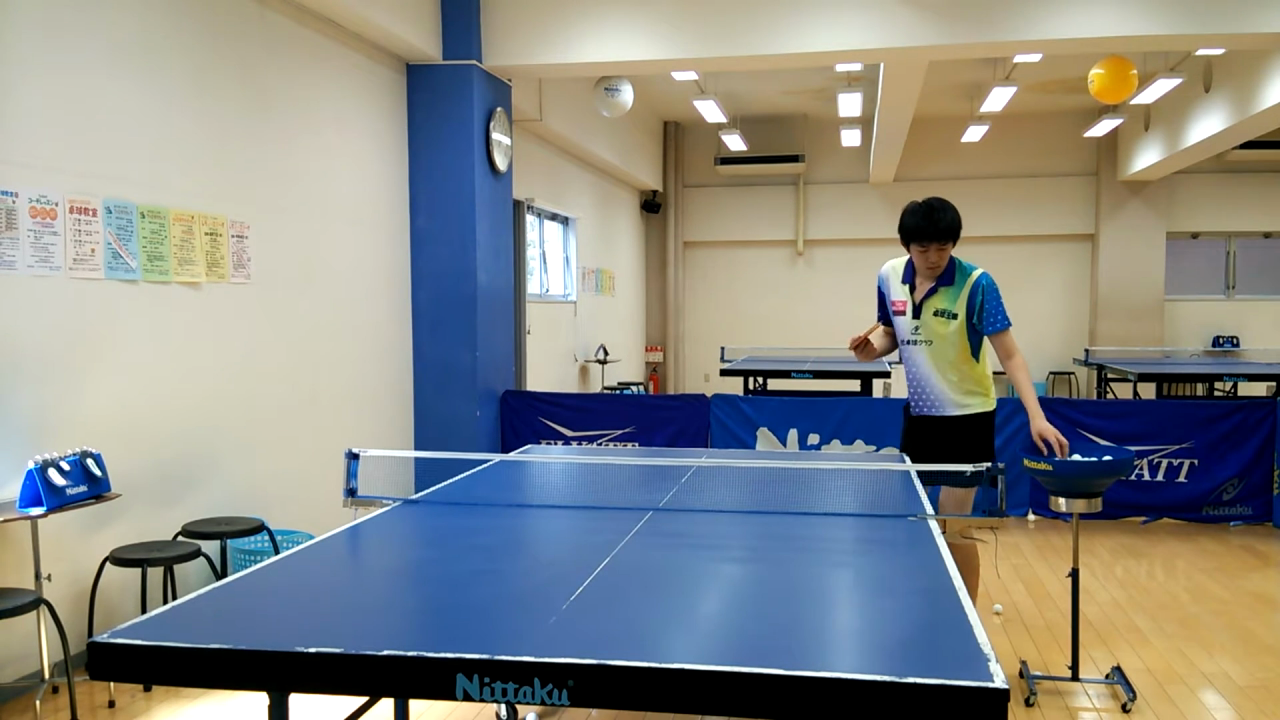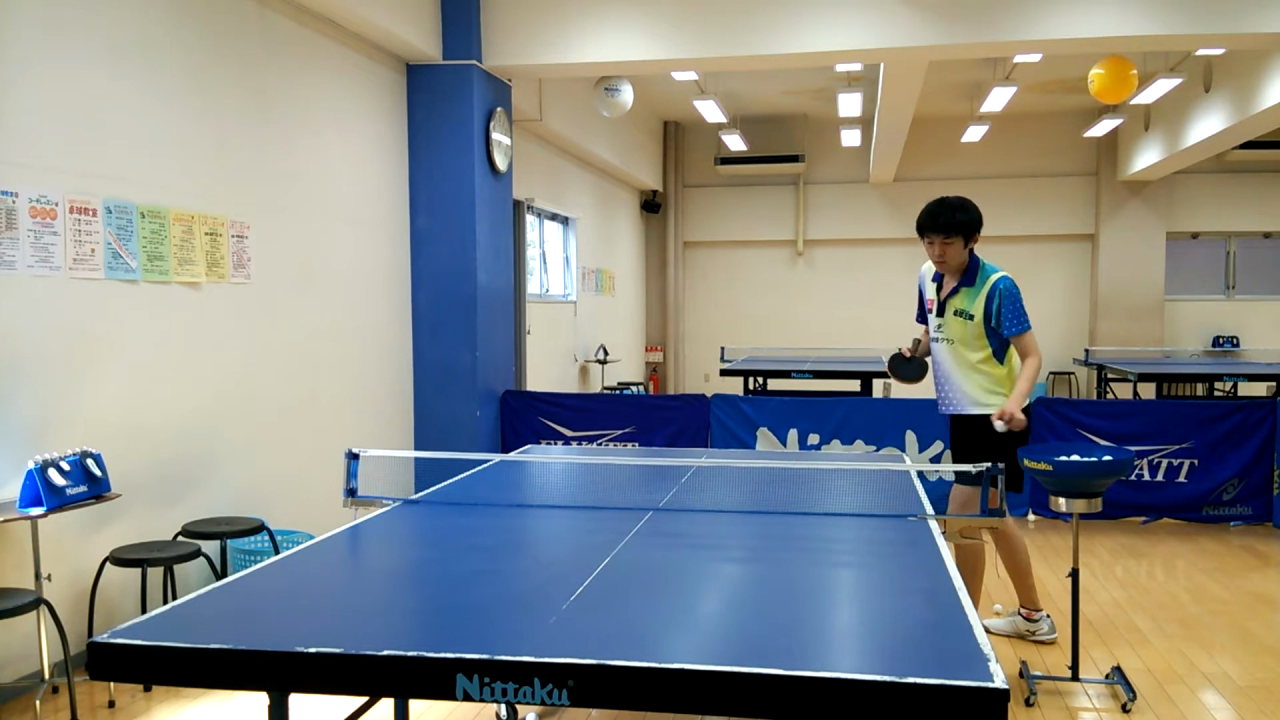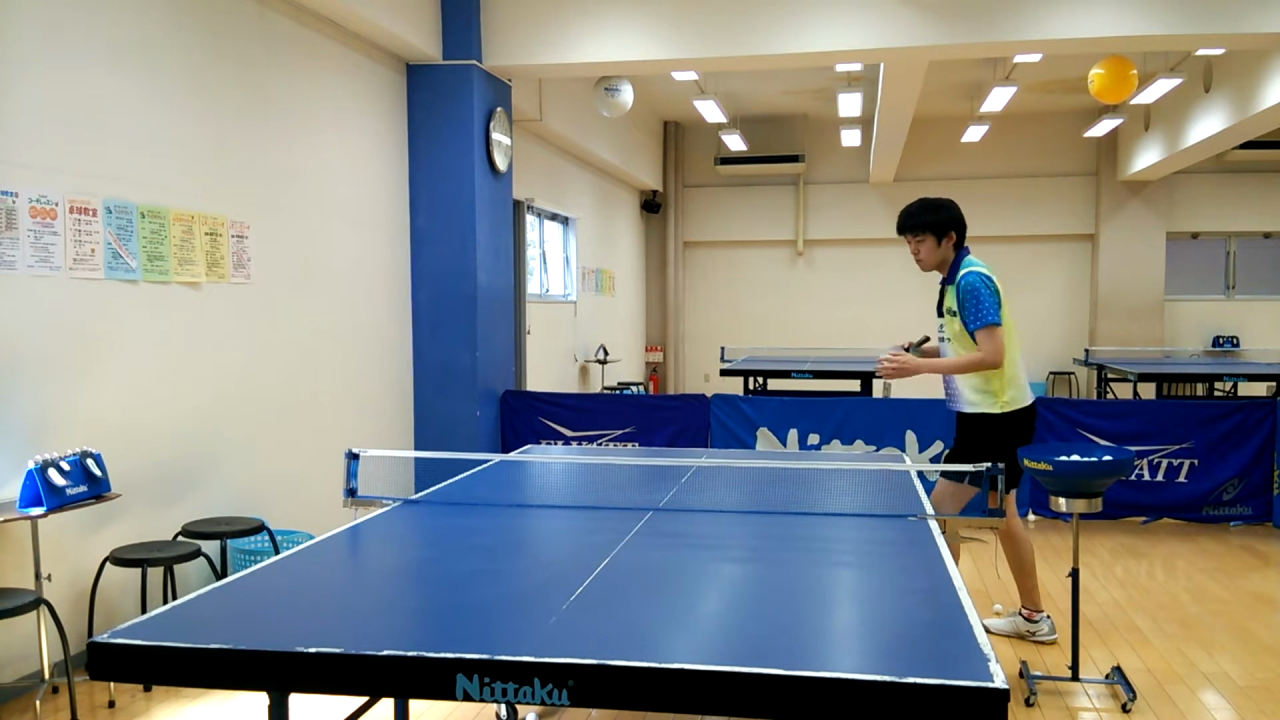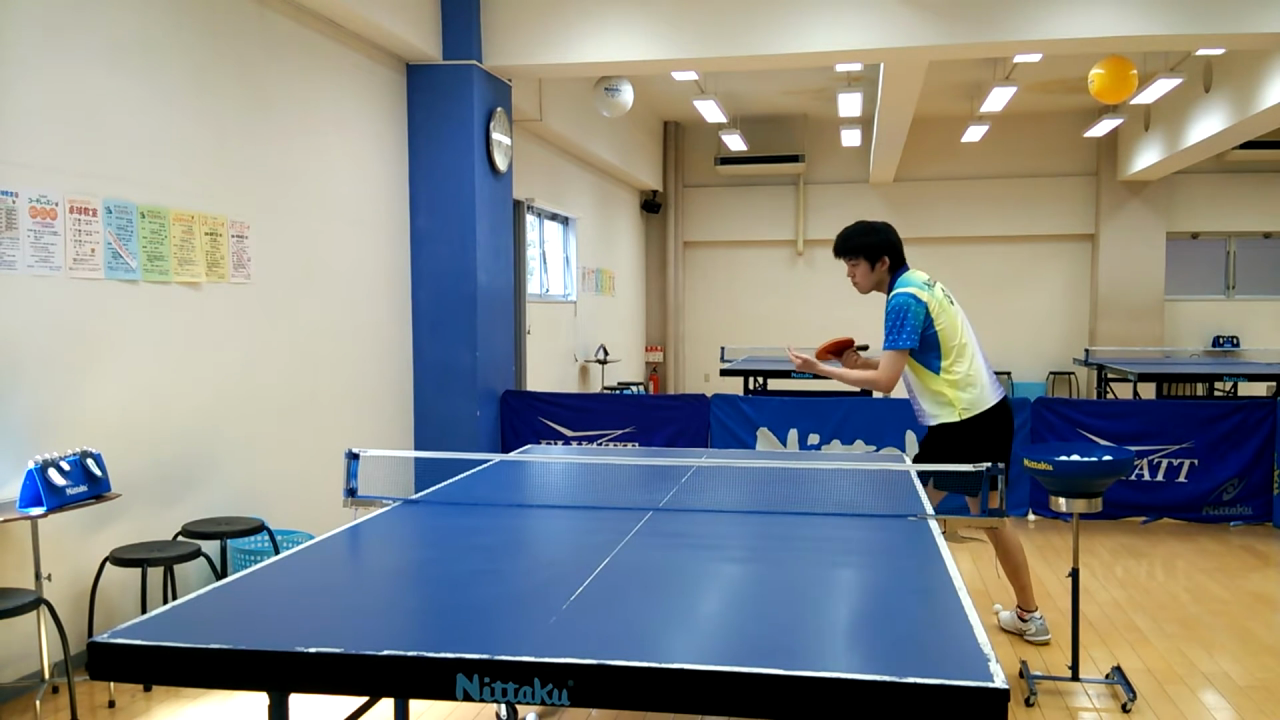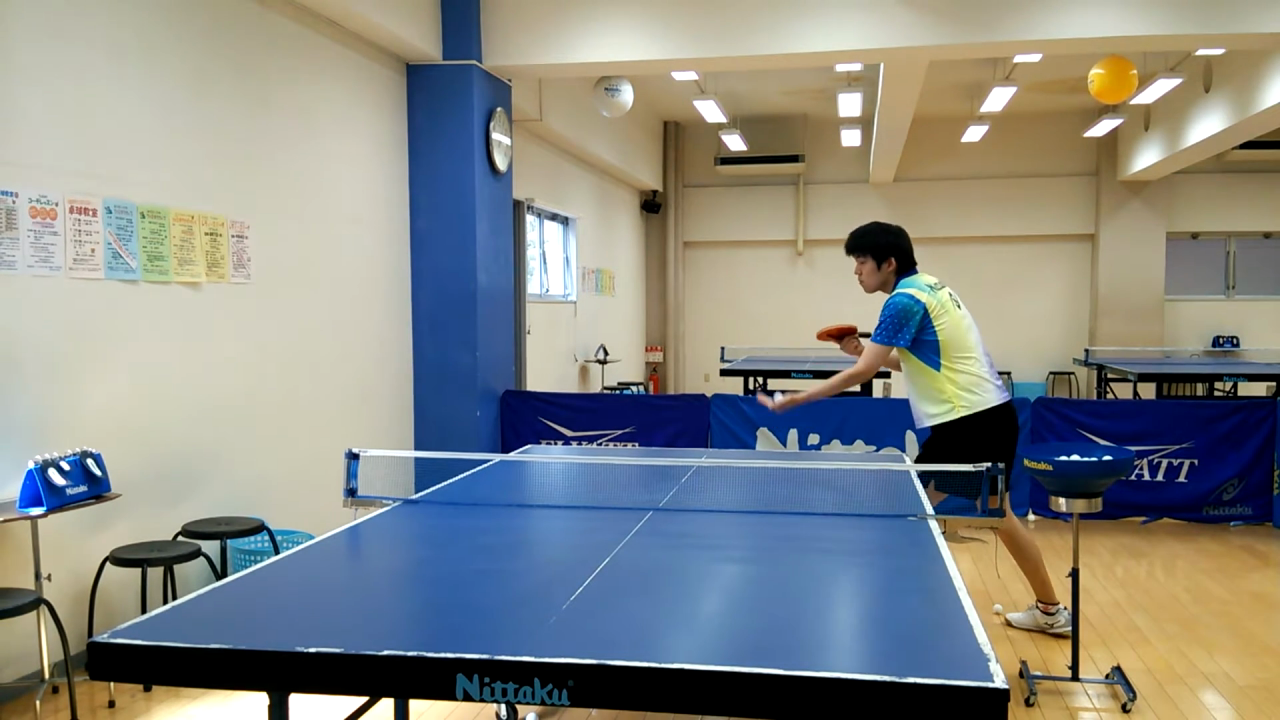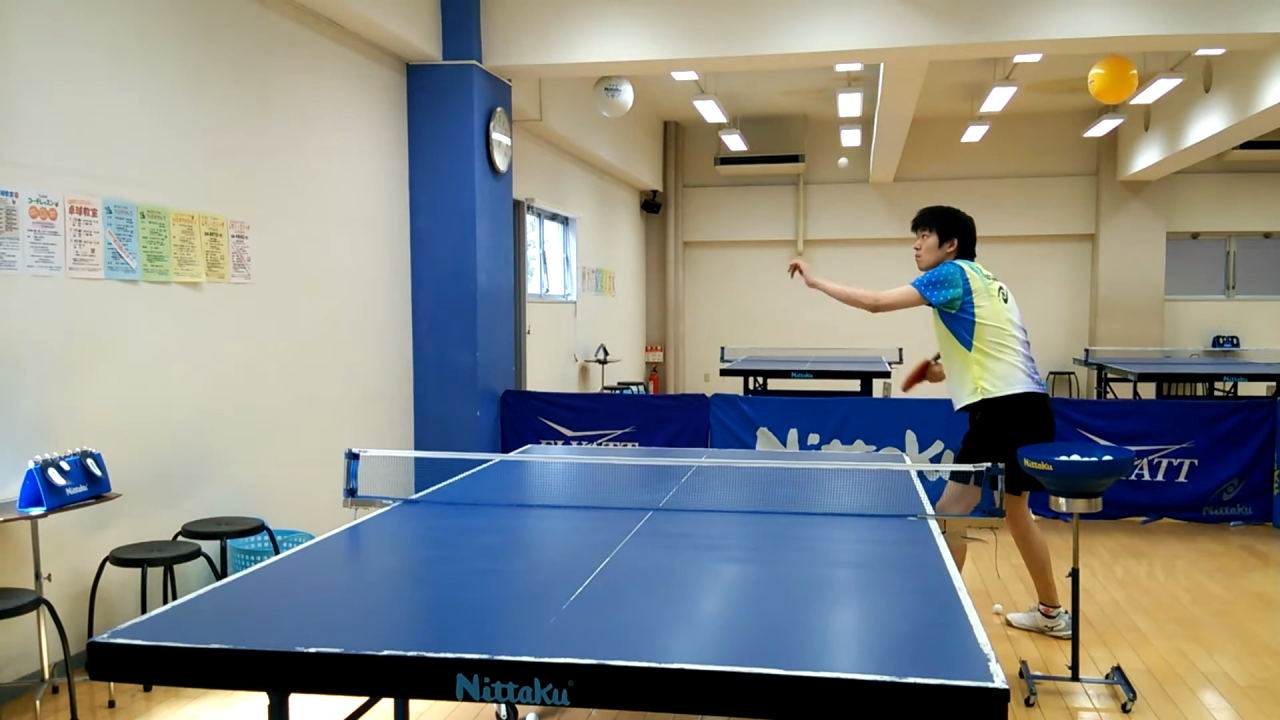
dt=0.4s
person 1, frame 1
left shoulder: (977, 284)
right shoulder: (889, 277)
left elbow: (1009, 355)
left wrist: (1036, 416)
right wrist: (872, 349)
left hip: (966, 417)
right hip: (917, 415)
person 1, frame 2
left shoulder: (997, 286)
right shoulder: (927, 278)
left elbow: (1029, 357)
left wrist: (1015, 401)
right wrist: (915, 352)
left hip: (994, 418)
right hip: (963, 415)
left knee: (962, 520)
right ankle: (1033, 616)
person 1, frame 3
left shoulder: (971, 280)
right shoulder: (957, 278)
left elbow: (991, 356)
left wrist: (921, 366)
right wrist: (927, 352)
left hip: (993, 416)
right hip: (1003, 411)
left knee: (939, 513)
right knee: (1003, 513)
right ankle: (1033, 616)
person 1, frame 4
left shoulder: (903, 301)
right shoulder: (920, 284)
left elbow: (886, 381)
left wrist: (824, 371)
right wrist: (865, 362)
left hip: (963, 423)
right hip: (991, 412)
right ankle: (1029, 615)
person 1, frame 5
left shoulder: (905, 300)
right shoulder: (928, 287)
left elbow: (861, 372)
left wrist: (797, 398)
right wrist: (873, 349)
left hip: (968, 423)
right hip: (996, 415)
right knee: (999, 515)
right ankle: (1051, 610)
person 1, frame 6
left shoulder: (954, 274)
right shoulder: (989, 283)
left elbow: (879, 301)
left wrist: (816, 281)
right wrist: (950, 370)
left hip: (1001, 410)
right hip: (1031, 406)
left knee: (950, 513)
right knee: (1016, 512)
right ankle: (1051, 613)
